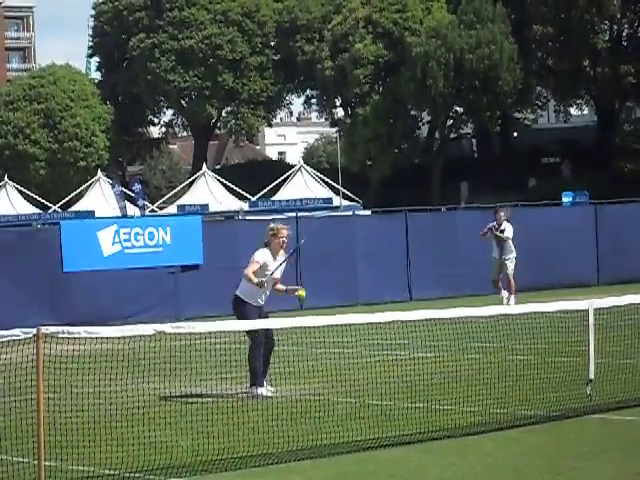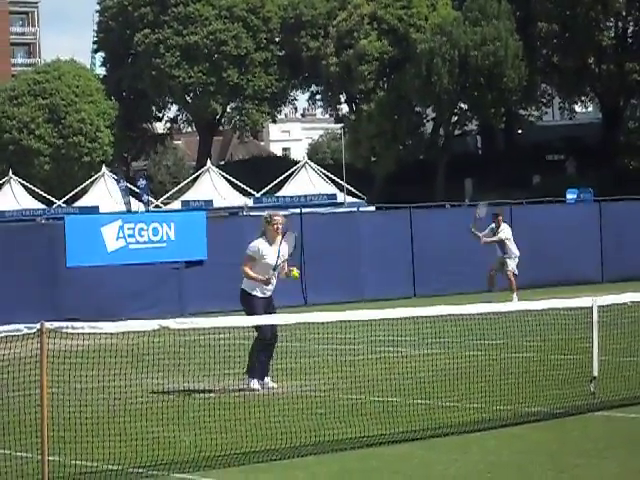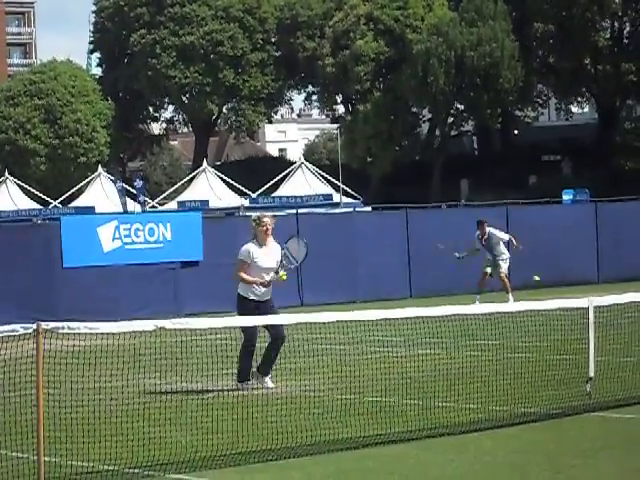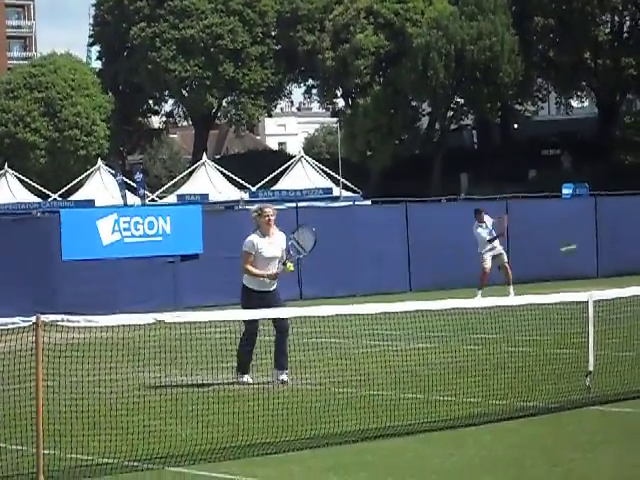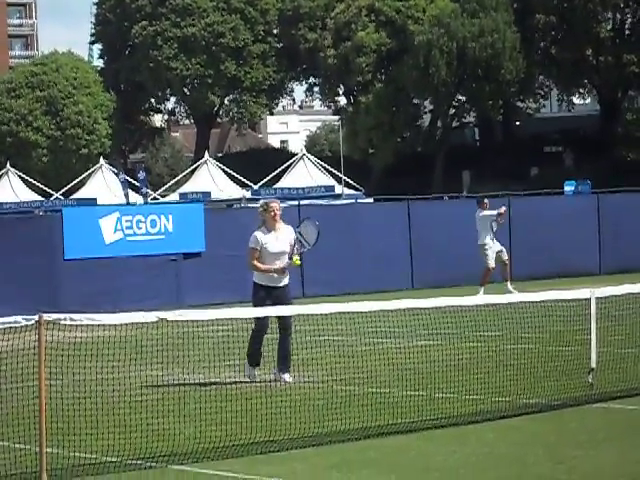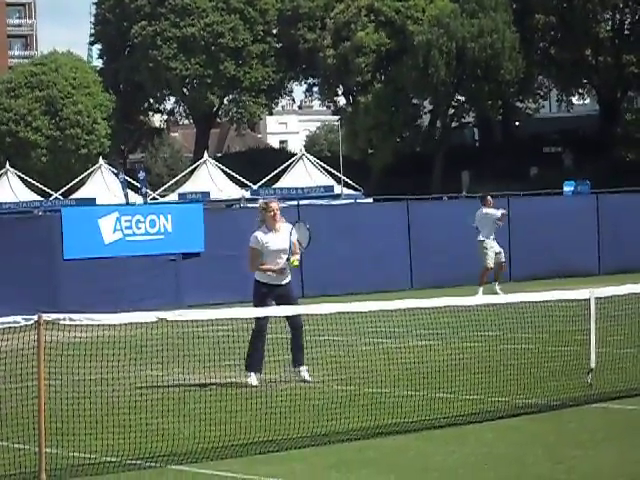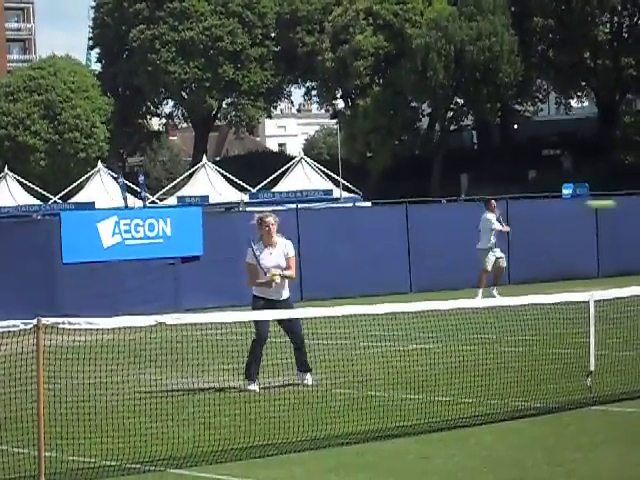
dt=0.2s
person 1, frame 1
left shoulder: (282, 258)
right shoulder: (262, 254)
left elbow: (275, 285)
right elbow: (247, 273)
left wrist: (290, 289)
right wrist: (256, 282)
left hip: (258, 305)
right hip: (244, 303)
left knee: (269, 341)
right knee: (257, 340)
left ankle: (260, 381)
right ankle: (256, 386)
person 1, frame 2
left shoulder: (283, 246)
right shoulder: (257, 246)
left elbow: (283, 272)
right elbow: (245, 269)
left wrist: (290, 273)
right wrist: (260, 279)
left hip: (268, 297)
right hip: (251, 296)
left knee: (272, 336)
right knee: (264, 334)
left ankle: (263, 377)
right ankle: (252, 377)
person 1, frame 3
left shoulder: (276, 248)
right shoulder: (248, 249)
right elbow: (239, 275)
right wrist: (258, 281)
left hip: (266, 300)
right hip: (247, 300)
left knee: (279, 336)
right knee: (250, 340)
left ankle: (262, 374)
right ankle: (243, 380)
person 1, frame 4
left shoulder: (281, 237)
right shoulder: (252, 240)
right elbow: (245, 267)
right wrist: (266, 274)
left hip: (271, 291)
right hip: (252, 291)
left knee: (283, 328)
right knee: (251, 331)
left ankle: (281, 370)
right ankle: (242, 372)
person 1, frame 5
left shoulder: (288, 231)
right shoulder: (258, 236)
left elbow: (292, 255)
right elbow: (252, 264)
right wrist: (273, 269)
left hip: (282, 287)
right hip: (262, 287)
left knee: (286, 328)
right knee: (261, 327)
left ankle: (283, 371)
right ankle: (252, 365)
person 1, frame 6
left shoulder: (289, 229)
right shoulder: (257, 236)
left elbow: (296, 254)
right elbow: (253, 265)
left wrist: (294, 258)
right wrist: (273, 269)
left hip: (284, 285)
right hip: (263, 285)
left knee: (297, 324)
right knee: (261, 327)
left ankle: (299, 366)
right ankle: (252, 371)
person 1, frame 7
left shoulder: (286, 245)
right shoulder: (254, 251)
left elbow: (292, 273)
right elbow: (251, 280)
left wrist: (279, 273)
right wrist: (264, 281)
left hip: (283, 299)
right hip: (261, 300)
left knee: (297, 335)
right knee: (261, 336)
left ankle: (304, 372)
right ankle: (251, 379)
